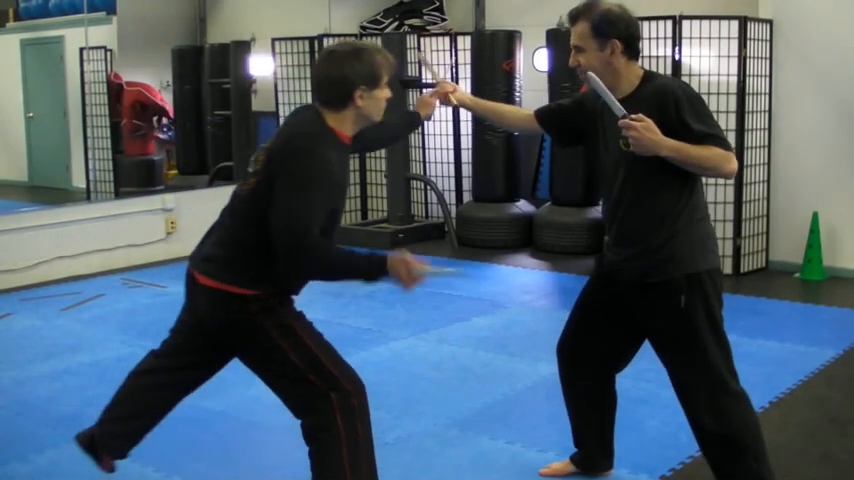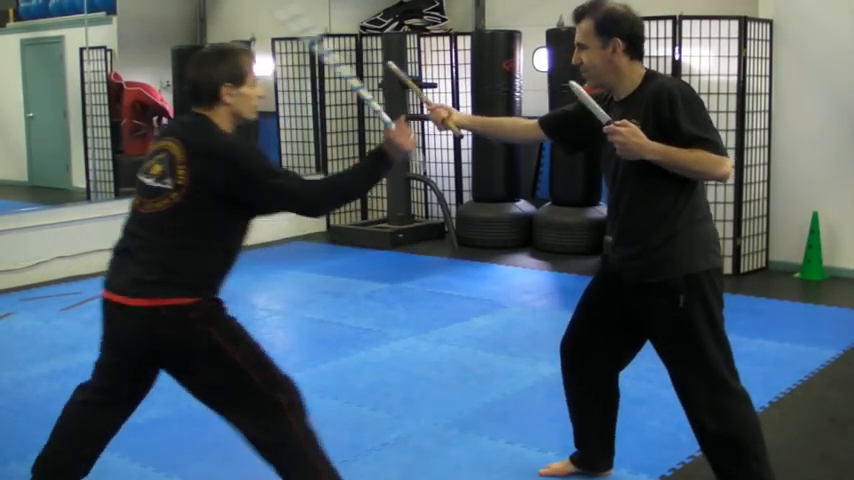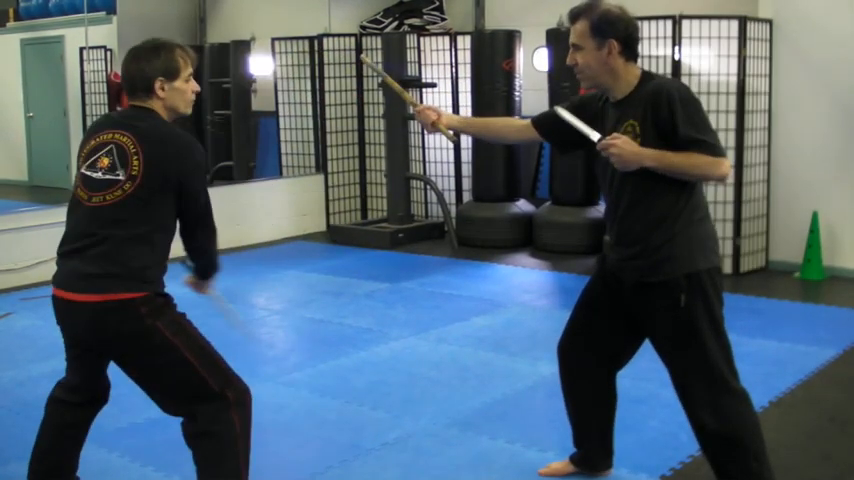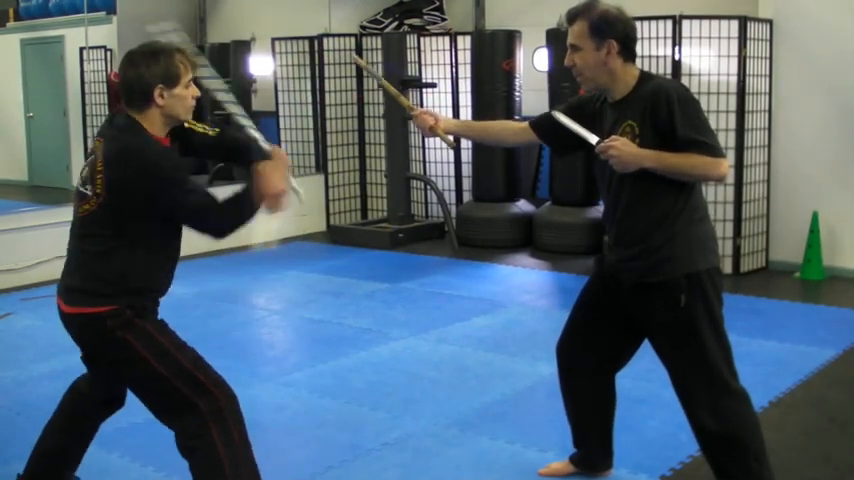
dt=0.3s
person 1, frame 1
left shoulder: (669, 95)
right shoulder: (593, 107)
left elbow: (727, 163)
right elbow: (528, 120)
left wrist: (661, 144)
right wrist: (465, 100)
left hip: (681, 269)
right hip: (620, 265)
left knee: (710, 388)
right knee: (579, 355)
person 1, frame 2
left shoulder: (669, 95)
right shoulder: (599, 106)
left elbow: (720, 166)
right elbow: (533, 130)
left wrist: (647, 148)
right wrist: (463, 120)
left hip: (681, 269)
right hip: (623, 264)
left knee: (709, 387)
right knee: (582, 354)
person 1, frame 3
left shoulder: (666, 95)
right shoulder: (594, 107)
left elbow: (718, 167)
right elbow: (524, 129)
left wrist: (643, 156)
right wrist: (453, 122)
left hip: (680, 269)
right hip: (621, 264)
left knee: (710, 388)
right knee: (580, 354)
person 1, frame 4
left shoulder: (665, 97)
right shoulder: (592, 108)
left elbow: (717, 167)
right elbow: (521, 132)
left wrist: (642, 157)
right wrist: (449, 125)
left hip: (680, 270)
right hip: (620, 265)
left knee: (710, 389)
right knee: (579, 355)
person 2, frame 1
left shoulder: (310, 121)
right shoulder: (311, 153)
left elbow: (360, 138)
right elbow: (299, 250)
left wrist: (414, 117)
right wrist: (385, 265)
left hip: (212, 277)
right hip: (244, 295)
left knee: (176, 363)
right knee: (338, 395)
left ankle: (105, 439)
person 2, frame 2
left shoulder: (172, 137)
right shoulder: (224, 152)
right elbow: (308, 199)
right wrist: (388, 154)
left hip: (121, 300)
right hip: (175, 309)
left knee: (108, 389)
right knee: (272, 402)
person 2, frame 3
left shoulder: (99, 131)
right shoulder: (177, 146)
right elbow: (198, 224)
right wrist: (205, 270)
left hip: (69, 295)
right hip: (127, 303)
left knee: (83, 386)
right knee: (222, 399)
person 2, frame 4
left shoulder: (134, 129)
right shoulder: (142, 156)
left elbow: (218, 140)
right elbow: (216, 220)
left wrist: (264, 158)
right wrist: (258, 190)
left hip: (90, 301)
right hip: (113, 311)
left knee: (102, 386)
right knee: (211, 404)
